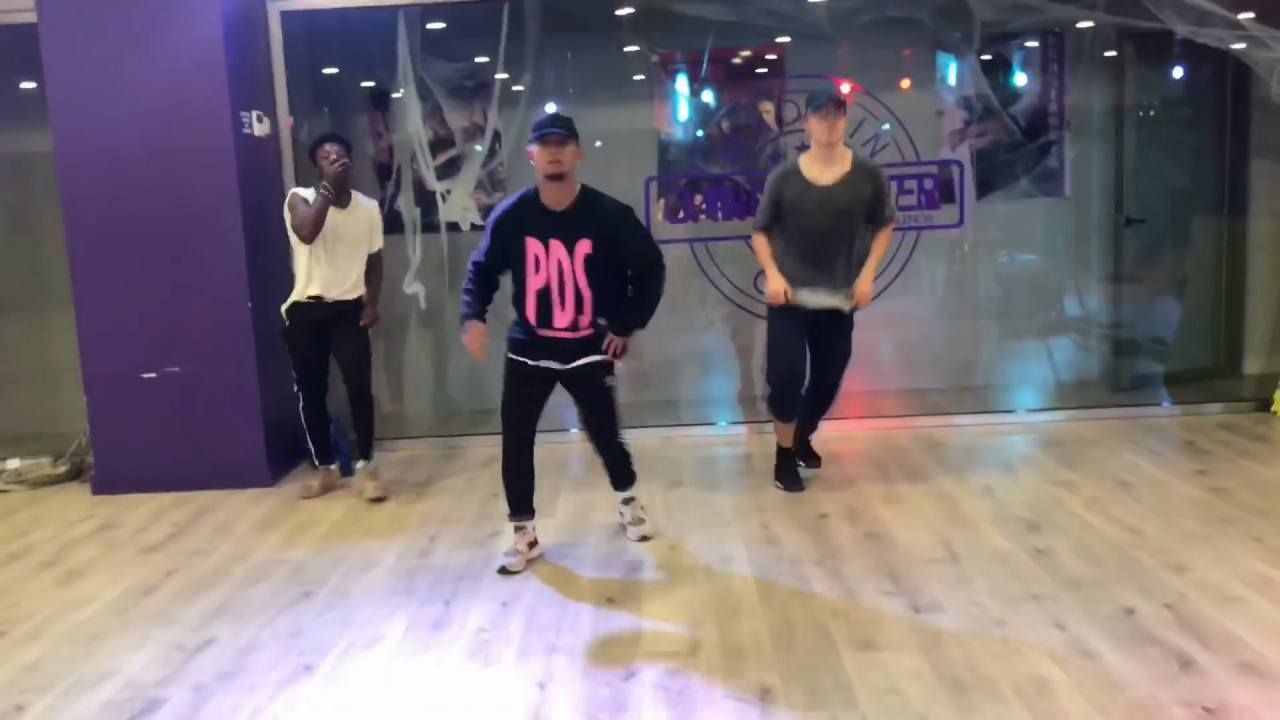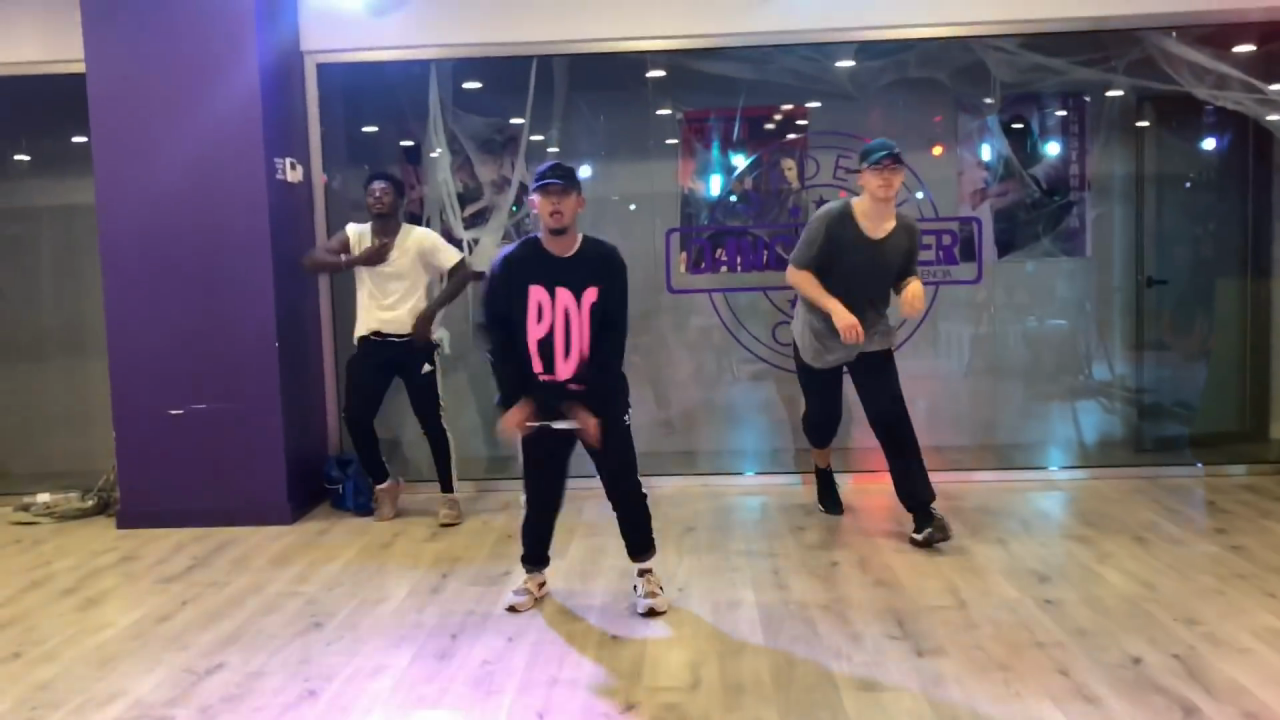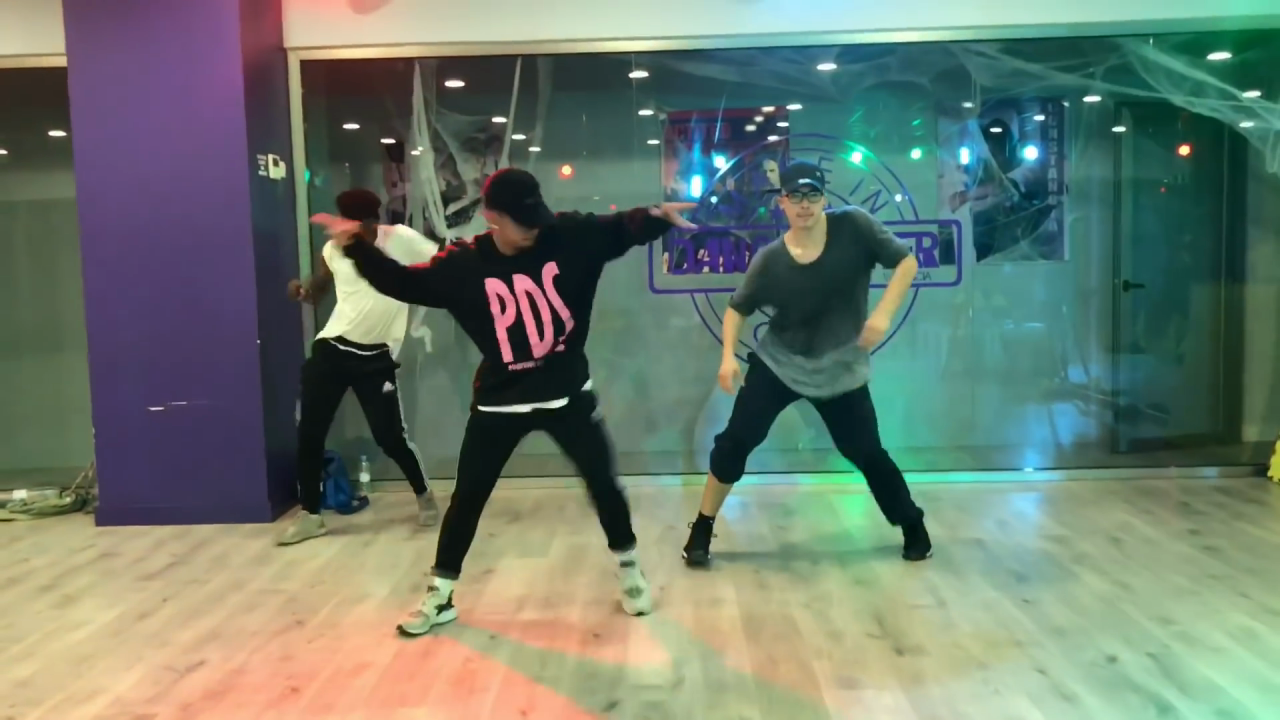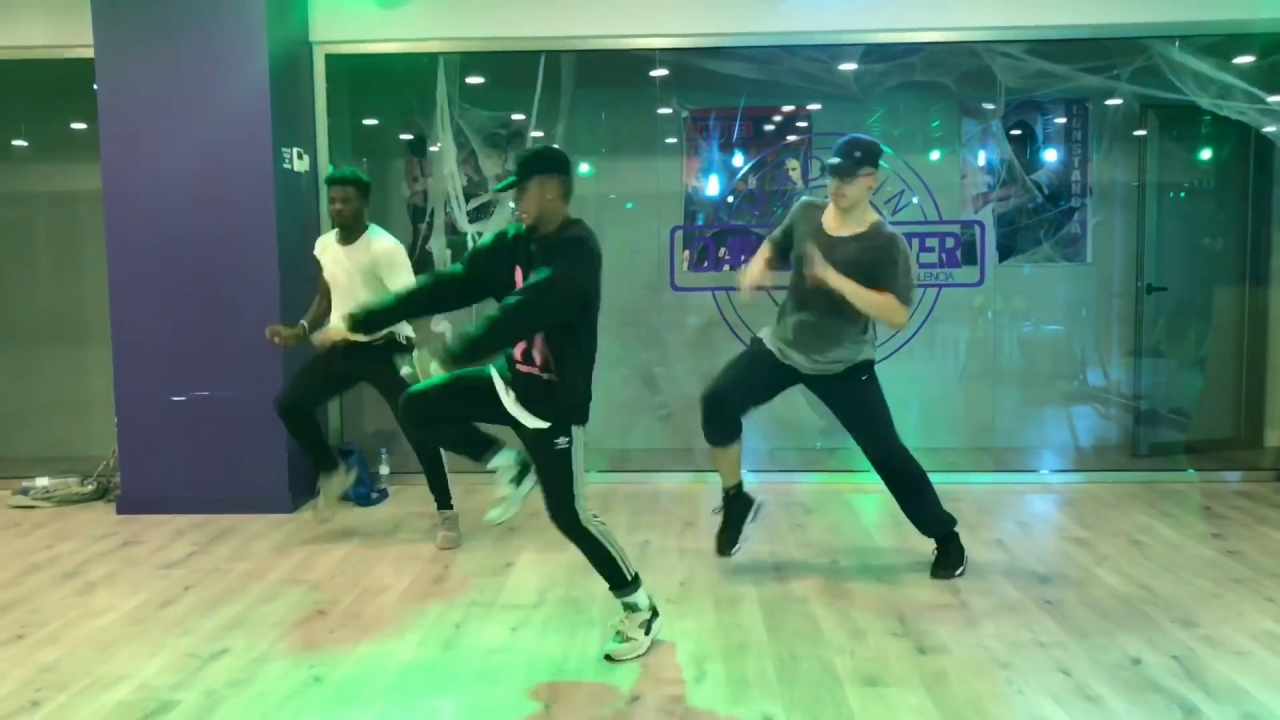
dt=0.7s
person 1, frame 1
left shoulder: (610, 215)
right shoulder: (511, 215)
left elbow: (650, 270)
right elbow: (483, 270)
left wrist: (627, 326)
right wrist: (473, 315)
left hip: (590, 349)
right hip: (530, 348)
left knee: (605, 436)
right knee: (515, 439)
left ankle: (627, 502)
right ankle: (523, 533)
person 1, frame 2
left shoulder: (606, 260)
right shoulder: (510, 266)
left elbow: (612, 336)
right elbow: (499, 340)
left wrist: (589, 401)
right wrist: (514, 400)
left hip: (601, 401)
right hip: (540, 405)
left knee: (625, 490)
right knee: (541, 500)
left ankle: (645, 574)
right ankle: (534, 574)
person 1, frame 3
left shoulder: (569, 234)
right shoulder: (462, 262)
left elbow: (623, 231)
right elbow: (401, 282)
left wrist: (656, 216)
right wrist: (357, 246)
left hip: (566, 391)
right hip: (498, 398)
left knee: (602, 479)
right knee: (468, 496)
left ankle: (627, 564)
right ankle: (438, 595)
person 1, frame 4
left shoulder: (577, 250)
right shoulder: (514, 243)
left elbow: (528, 313)
right elbow: (450, 284)
left wrist: (459, 353)
right wrist: (360, 321)
left hip: (553, 404)
right hip: (506, 382)
left knee: (568, 514)
right knee: (417, 406)
left ankle: (638, 608)
person 2, frame 1
left shoulder: (867, 175)
right shoulder: (784, 176)
left elbow: (883, 225)
right elbow: (761, 232)
left wrist: (868, 274)
right wrist: (771, 275)
left hip: (838, 297)
right hip: (790, 297)
left knee: (826, 383)
right knee: (785, 378)
left ankle: (802, 439)
right ankle: (786, 457)
person 2, frame 2
left shoulder: (907, 231)
right shoulder: (832, 218)
left elbow: (903, 281)
right elbow: (796, 271)
left wrist: (915, 291)
right wrist: (835, 308)
left hip: (872, 340)
right hip: (818, 337)
left knee: (893, 421)
right knee: (821, 421)
left ankle: (924, 514)
right ankle: (823, 474)
person 2, frame 3
left shoulder: (853, 225)
right shoulder: (768, 260)
left elbow: (906, 262)
right elbow: (738, 307)
left wrist: (883, 314)
right wrist: (728, 356)
left hip: (843, 366)
right hip: (778, 363)
left knee: (866, 451)
right knee: (735, 440)
left ankle: (910, 522)
right ankle: (702, 529)
person 2, frame 4
left shoulder: (886, 243)
right shoulder: (805, 212)
left elbow: (897, 315)
right elbow: (771, 250)
left wrist: (837, 281)
right wrist: (755, 272)
left hip: (845, 361)
right hip: (783, 345)
left knee: (887, 452)
right knee: (718, 401)
left ankle: (946, 537)
right ankle: (735, 499)
person 3, frame 1
left shoulder: (368, 207)
right shoulder: (301, 198)
left elbow: (374, 260)
right elbow: (306, 234)
left wrist: (372, 302)
right wrist: (327, 187)
left hip: (349, 309)
right hip: (306, 309)
left knee: (359, 386)
right knee: (311, 393)
left ankle: (366, 467)
right ankle: (326, 468)
person 3, frame 2
left shoulder: (423, 238)
right shoulder: (354, 233)
left elbow: (461, 272)
right elbow: (313, 261)
left wrist: (431, 309)
right wrist: (354, 258)
left hip: (413, 342)
right hip: (371, 344)
left knee: (431, 420)
right knee: (356, 417)
left ankle: (449, 496)
right ankle: (385, 486)
person 3, frame 3
left shoulder: (400, 238)
right shoulder: (333, 250)
right elbow: (316, 292)
right wrist: (300, 290)
left hip: (375, 356)
right hip: (331, 350)
left knee: (390, 436)
right knee: (310, 431)
left ankle: (423, 496)
right ankle: (310, 514)
person 3, frame 4
left shoulder: (385, 246)
right shoulder: (324, 245)
right wrist: (301, 329)
left hip: (385, 344)
right hip: (345, 346)
left knee: (417, 426)
right knee: (290, 404)
left ankle: (447, 512)
right ankle: (334, 472)
